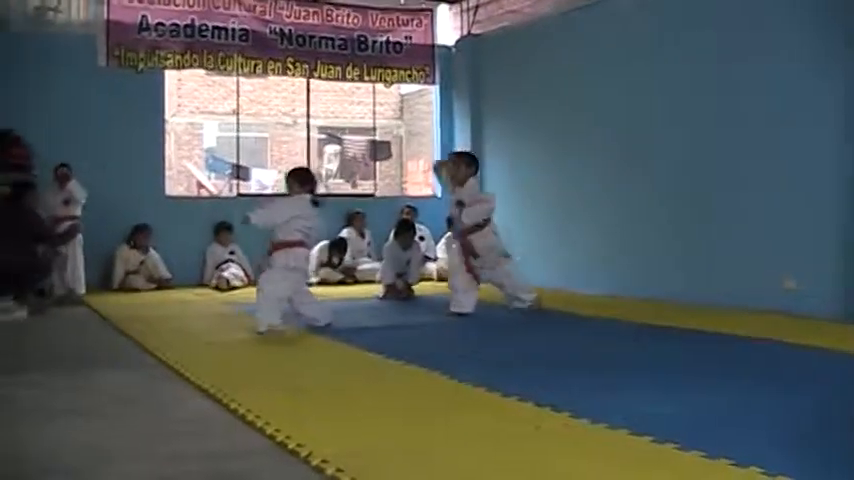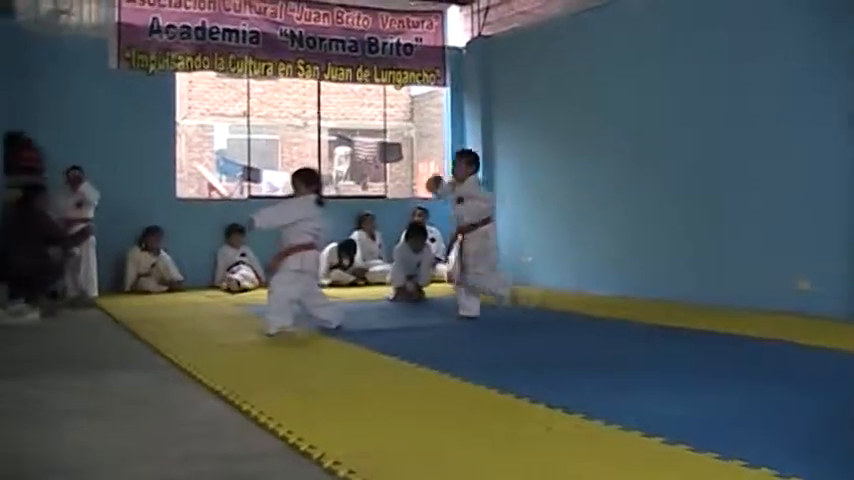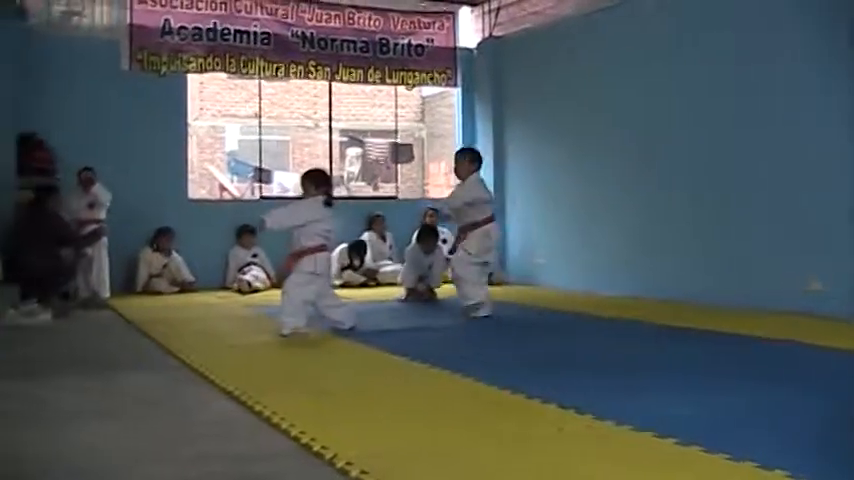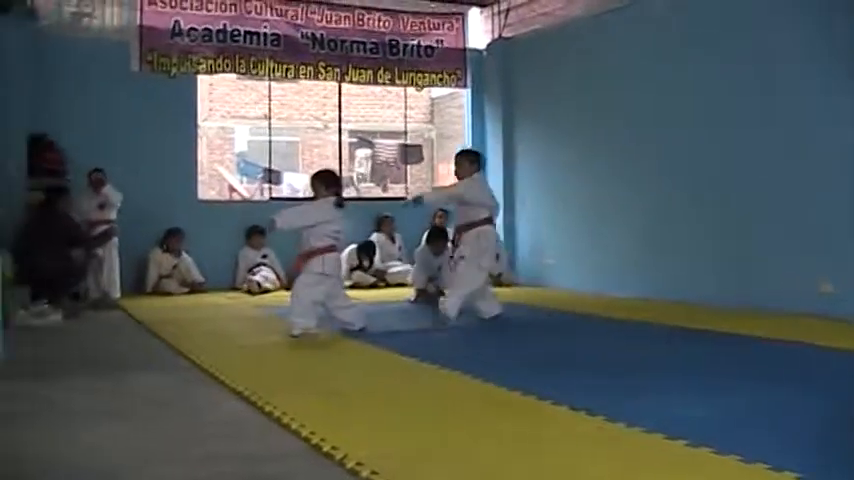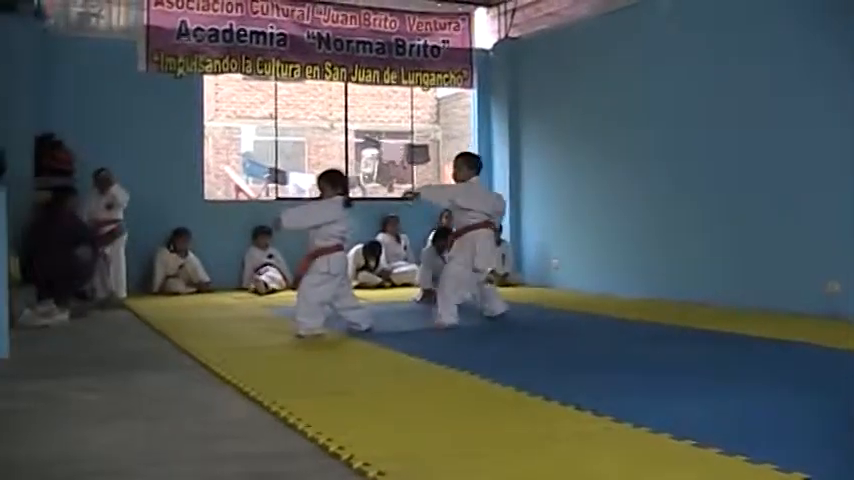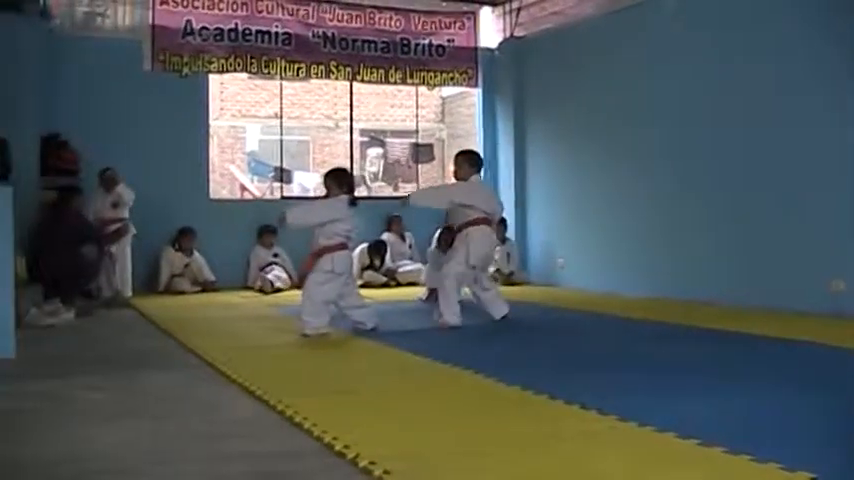
dt=0.1s
person 1, frame 1
left shoulder: (471, 189)
right shoulder: (456, 186)
left elbow: (488, 204)
left wrist: (464, 215)
right wrist: (445, 167)
left hip: (481, 237)
right hip: (466, 239)
left knee: (501, 273)
right knee: (457, 271)
left ankle: (528, 299)
right ankle: (461, 306)
person 1, frame 2
left shoulder: (473, 186)
right shoulder: (458, 186)
left elbow: (487, 203)
right elbow: (441, 189)
left wrist: (464, 211)
right wrist: (437, 184)
left hip: (481, 235)
right hip: (468, 237)
left knee: (478, 273)
right knee: (463, 275)
left ankle: (504, 292)
right ankle: (469, 309)
person 1, frame 3
left shoulder: (473, 183)
right shoulder: (468, 184)
left elbow: (460, 197)
left wrist: (447, 207)
left hip: (482, 234)
right hip: (471, 234)
left knee: (461, 264)
right knee: (474, 272)
left ankle: (476, 300)
right ankle: (480, 309)
person 1, frame 4
left shoulder: (472, 185)
right shoulder: (475, 186)
left elbow: (450, 193)
right elbow: (493, 206)
left wrist: (424, 197)
left hip: (478, 235)
right hip: (469, 235)
left knee: (463, 273)
right knee: (474, 277)
left ankle: (449, 311)
right ankle: (492, 310)
person 1, frame 5
left shoulder: (465, 189)
right shoulder: (484, 192)
left elbow: (441, 192)
right elbow: (499, 204)
left wrist: (419, 192)
right wrist: (491, 224)
left hip: (474, 241)
right hip: (480, 239)
left knee: (450, 277)
right knee: (477, 279)
left ankle: (446, 319)
right ankle: (498, 310)
person 1, frame 6
left shoulder: (463, 189)
right shoulder: (484, 190)
left elbow: (439, 193)
right elbow: (497, 209)
left wrist: (413, 197)
left hip: (473, 238)
right hip: (482, 237)
left knee: (449, 275)
right knee: (478, 278)
left ankle: (449, 319)
right ankle: (500, 311)
person 2, frame 1
left shoulder: (298, 204)
right shoulder: (305, 206)
left elbow: (273, 212)
left wrist: (252, 217)
left hip: (289, 255)
right hip: (294, 254)
left knee: (270, 285)
right knee: (296, 291)
left ankle: (268, 323)
right ankle: (320, 318)
person 2, frame 2
left shoulder: (304, 205)
right shoulder: (312, 206)
left elbow: (279, 214)
left wrist: (256, 220)
left hip: (299, 258)
right hip: (305, 257)
left knee: (281, 288)
right knee: (309, 293)
left ankle: (279, 325)
right ankle: (332, 319)
person 2, frame 3
left shoulder: (314, 206)
right shoulder: (319, 207)
left elbow: (288, 214)
left wrist: (267, 221)
left hip: (312, 260)
right hip: (315, 258)
left knee: (294, 290)
right knee: (323, 294)
left ankle: (292, 326)
right ankle: (345, 320)
person 2, frame 4
left shoulder: (324, 207)
right shoulder: (330, 208)
left elbow: (299, 215)
left wrist: (277, 221)
left hip: (321, 261)
right hip: (326, 259)
left knee: (303, 291)
right knee: (333, 295)
left ankle: (302, 327)
right ankle: (355, 321)
person 2, frame 5
left shoulder: (331, 207)
right shoulder: (337, 207)
left elbow: (306, 214)
left wrist: (283, 219)
left hip: (327, 260)
right hip: (334, 258)
left knee: (310, 291)
right knee: (342, 295)
left ankle: (310, 327)
right ankle: (362, 322)
person 2, frame 6
left shoulder: (336, 206)
right shoulder: (343, 206)
left elbow: (310, 211)
left wrist: (287, 216)
left hip: (331, 258)
right hip: (339, 257)
left knee: (315, 290)
right knee: (347, 293)
left ankle: (315, 326)
right ankle: (367, 321)
person 3, frame 1
right shoulder: (27, 215)
right elbow: (52, 240)
right wrist: (71, 232)
right hip: (15, 264)
right knee: (44, 266)
right ankle: (20, 304)
person 3, frame 2
left shoulder: (13, 214)
right shoulder: (39, 217)
right elbow: (65, 241)
right wrist: (84, 234)
right hip: (26, 268)
right knee: (56, 268)
left ankle: (17, 301)
right ankle: (32, 306)
person 3, frame 3
left shoulder: (26, 215)
right shoulder: (51, 218)
right elbow: (77, 242)
right wrist: (96, 234)
left hip: (17, 269)
right hip: (38, 269)
right knee: (68, 269)
left ankle: (30, 301)
right ankle: (45, 306)
person 3, frame 4
left shoulder: (36, 216)
right shoulder: (62, 219)
right elbow: (87, 242)
right wrist: (107, 235)
left hip: (27, 271)
right hip: (49, 271)
left ankle: (39, 301)
right ankle: (55, 307)
person 3, frame 5
left shoulder: (43, 216)
right shoulder: (68, 218)
right elbow: (94, 241)
right wrist: (113, 234)
left hip: (34, 269)
right hip: (54, 270)
left ankle: (45, 301)
right ankle: (61, 306)
person 3, frame 6
left shoulder: (49, 215)
right shoulder: (74, 217)
right elbow: (100, 240)
right wrist: (118, 233)
left hip: (42, 269)
right hip: (62, 269)
left ankle: (52, 300)
right ankle: (67, 305)
person 4, frame 1
left shoulder: (75, 190)
right shoulder: (50, 193)
left elbow: (81, 197)
right elbow: (45, 212)
left wrist: (70, 181)
right wrist: (52, 220)
right hip: (56, 231)
left knee: (74, 261)
right knee: (57, 262)
left ankle: (77, 291)
right ankle: (60, 291)
person 4, frame 2
left shoulder: (87, 192)
right shoulder: (62, 195)
left elbow: (94, 198)
right elbow: (58, 214)
left wrist: (82, 184)
right wrist: (65, 222)
right hip: (68, 233)
left knee: (87, 264)
right knee: (70, 265)
left ankle: (89, 293)
right ankle: (72, 293)
person 4, frame 3
left shoulder: (99, 194)
right shoulder: (74, 197)
left elbow: (106, 200)
right elbow: (70, 215)
left wrist: (94, 185)
right wrist: (77, 223)
right hip: (80, 234)
left knee: (99, 265)
right knee: (82, 265)
left ankle: (101, 294)
right ankle: (84, 294)
person 4, frame 4
left shoulder: (109, 195)
right shoulder: (85, 198)
left elbow: (117, 200)
right elbow: (80, 216)
left wrist: (105, 185)
right wrist: (87, 224)
right hip: (91, 235)
left knee: (109, 265)
right knee: (92, 266)
left ankle: (111, 295)
right ankle: (94, 295)
person 4, frame 5
left shoulder: (116, 194)
right shoulder: (92, 198)
left elbow: (124, 200)
right elbow: (87, 217)
left wrist: (112, 186)
right wrist: (94, 225)
right hip: (98, 235)
left knee: (116, 265)
right knee: (99, 266)
left ankle: (118, 294)
right ankle: (101, 294)
person 4, frame 6
left shoulder: (121, 194)
right shoulder: (98, 197)
left elbow: (130, 199)
right elbow: (93, 216)
left wrist: (118, 184)
right wrist: (99, 223)
left knee: (122, 264)
right knee: (105, 265)
left ankle: (123, 293)
right ankle: (107, 293)
